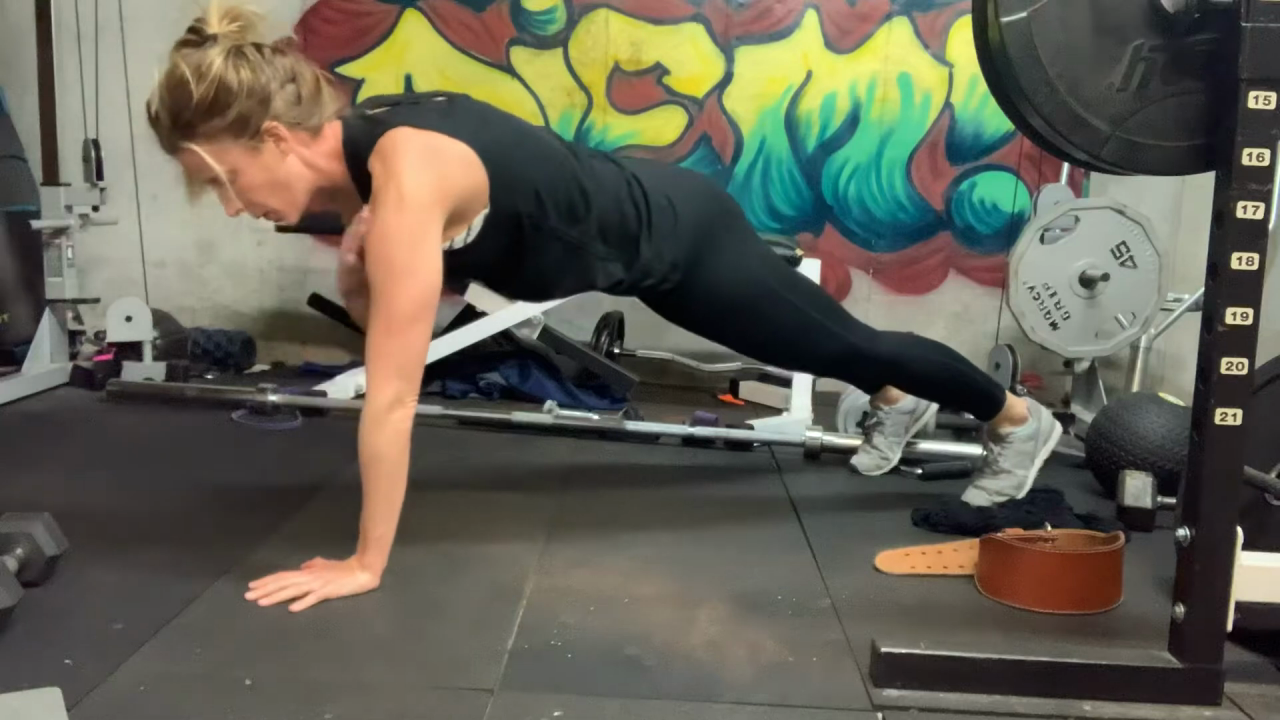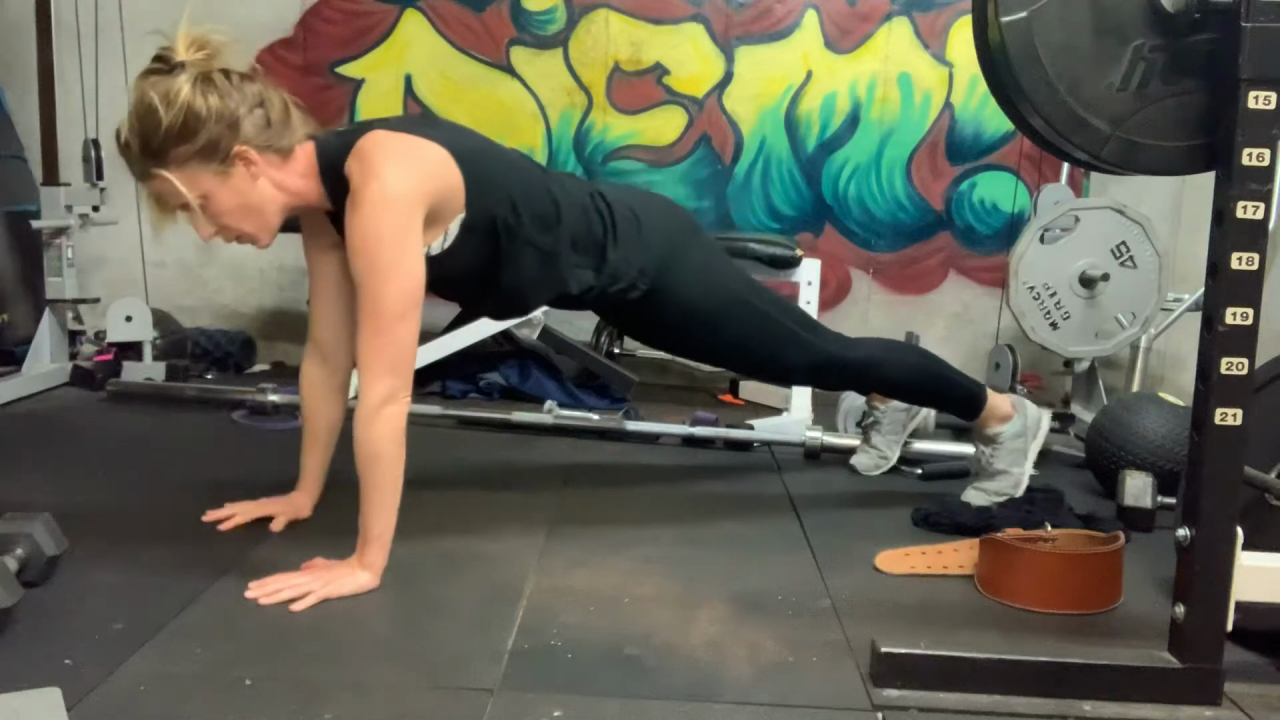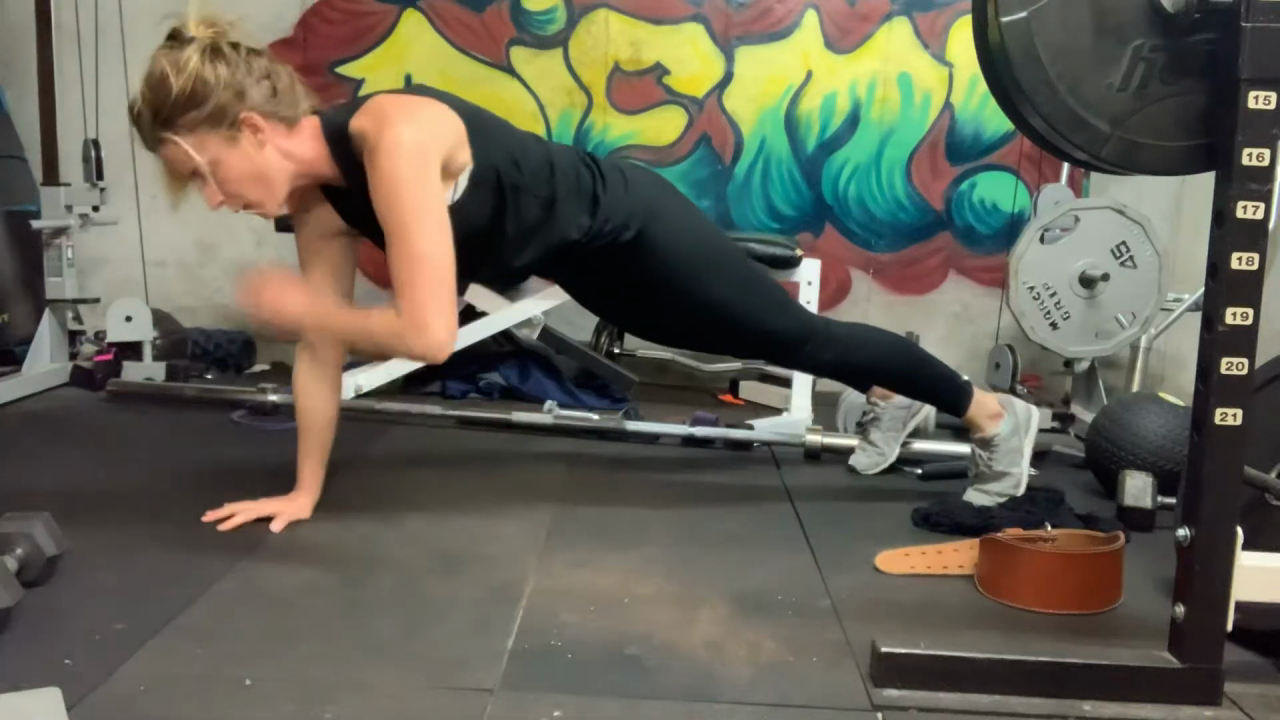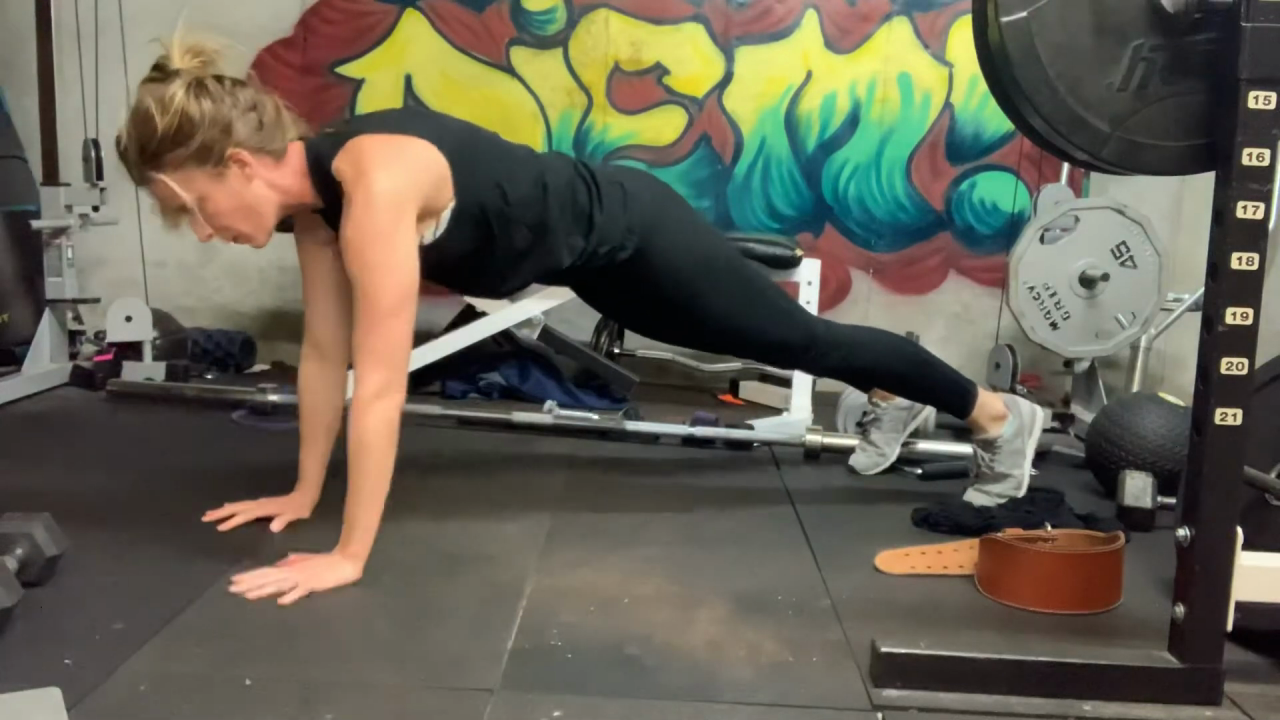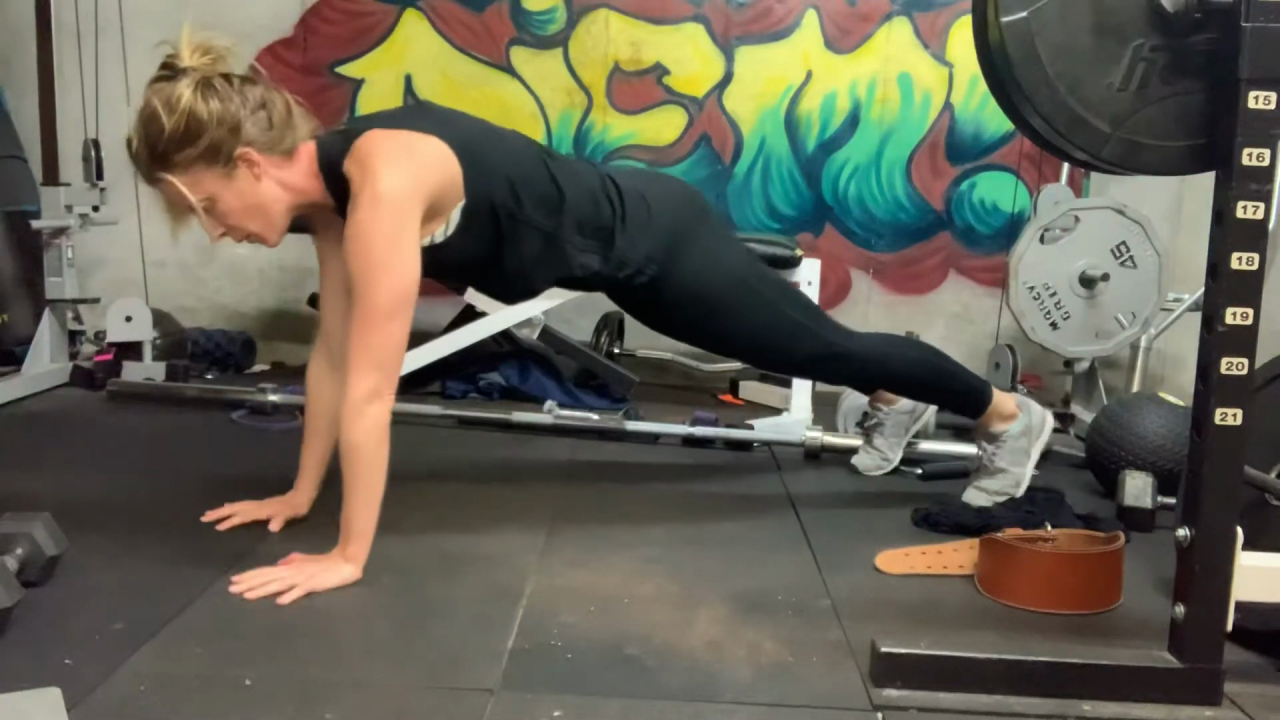
dt=0.7s
person 1, frame 1
left shoulder: (405, 171)
right shoulder: (355, 148)
left elbow: (392, 393)
right elbow: (392, 308)
left wrist: (365, 565)
right wrist: (359, 267)
left hip: (678, 234)
right hip: (635, 218)
left knee: (837, 345)
right knee: (821, 345)
left ankle: (1020, 421)
right ankle: (896, 405)
person 1, frame 2
left shoulder: (381, 181)
right shoulder: (318, 189)
left elbow: (384, 392)
right elbow: (327, 355)
left wrist: (367, 563)
right wrist: (304, 494)
left hip: (643, 257)
right hip: (602, 261)
left knee: (814, 355)
right knee: (796, 356)
left ankle: (1005, 418)
right ankle: (891, 409)
person 1, frame 3
left shoulder: (392, 137)
right shoulder: (312, 182)
left elbow: (429, 333)
right elbow: (323, 345)
left wrist: (302, 304)
right wrist: (305, 490)
left hip: (628, 223)
right hip: (579, 258)
left knee: (798, 337)
right knee: (750, 343)
left ankle: (995, 416)
right ankle: (890, 403)
person 1, frame 4
left shoulder: (374, 182)
right shoulder: (313, 195)
left elbow: (379, 388)
right elbow: (324, 352)
left wrist: (346, 557)
right wrist: (303, 494)
left hip: (630, 234)
right hip: (588, 259)
left knee: (799, 338)
right knee: (777, 344)
left ankle: (998, 417)
right ankle: (891, 400)
person 1, frame 5
left shoulder: (381, 178)
right shoulder: (330, 182)
left elbow: (371, 389)
right elbow: (335, 348)
left wrist: (348, 557)
right wrist: (299, 489)
left hip: (653, 239)
right hip: (617, 242)
left knee: (820, 348)
right knee: (803, 347)
left ankle: (1010, 417)
right ankle: (895, 406)
